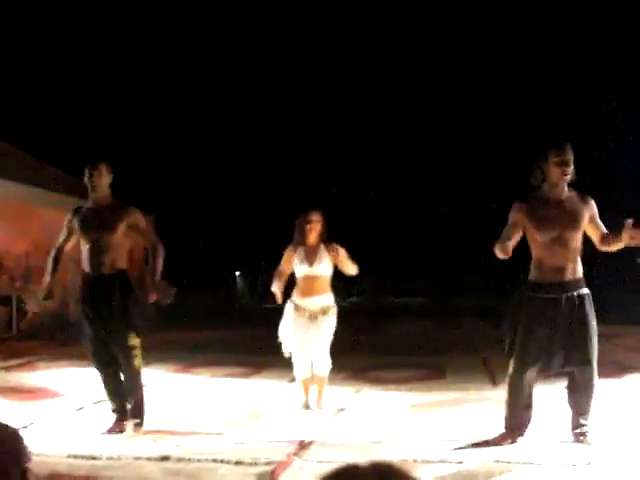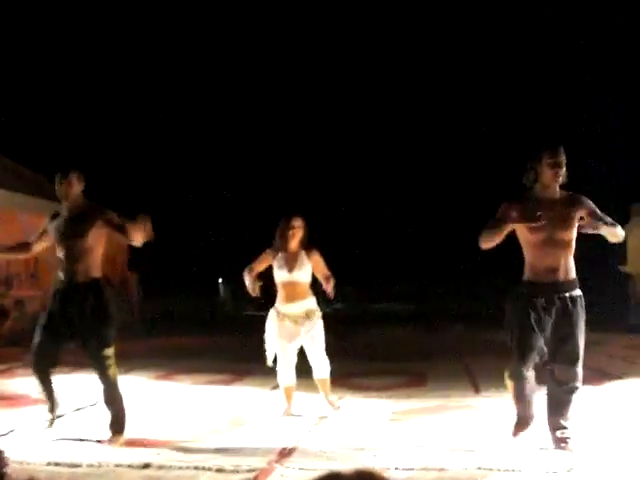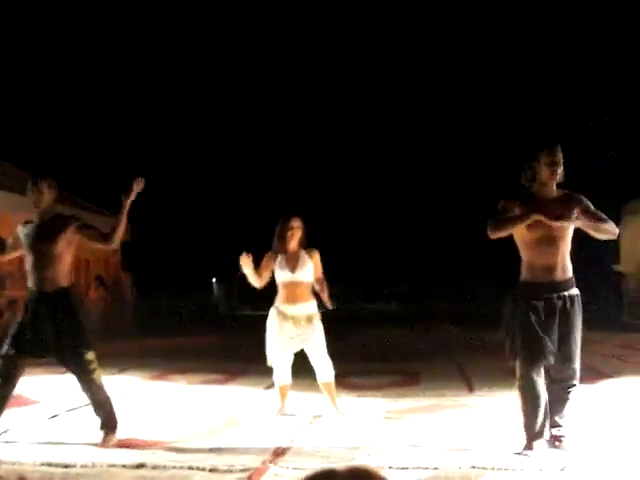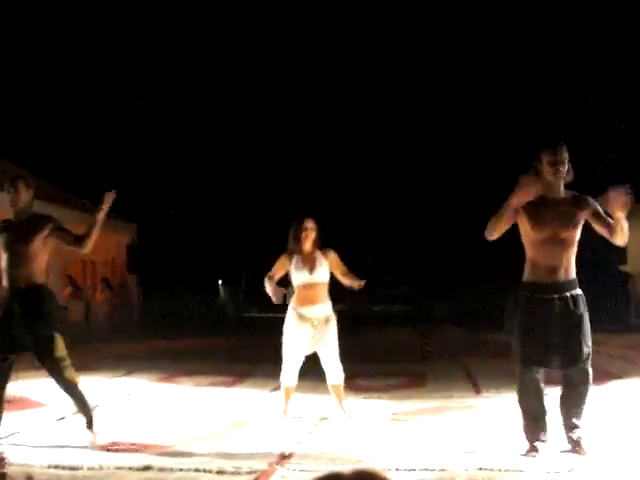
dt=0.2s
person 1, frame 1
left shoulder: (584, 204)
right shoulder: (524, 208)
left elbow: (604, 243)
right elbow: (502, 251)
right wrist: (502, 248)
left hip: (576, 295)
right hip: (538, 295)
left knee: (584, 369)
right knee: (523, 368)
left ankle: (579, 426)
right ankle: (513, 428)
person 1, frame 2
left shoulder: (576, 203)
right shoulder: (516, 207)
left elbow: (619, 233)
right elbow: (484, 241)
left wrist: (598, 225)
right wrist: (512, 223)
left hip: (568, 295)
right hip: (532, 295)
left knee: (567, 370)
right knee: (521, 363)
left ankle: (559, 430)
right ankle: (524, 413)
person 1, frame 3
left shoulder: (573, 202)
right shoulder: (515, 204)
left elbow: (612, 231)
right elbow: (493, 231)
left wrist: (580, 221)
right wrist: (536, 215)
left hip: (566, 294)
right hip: (530, 295)
left knee: (565, 369)
right knee: (530, 367)
left ankle: (555, 429)
right ankle: (534, 435)
person 1, frame 4
left shoulder: (581, 203)
right shoulder: (524, 204)
left elbow: (620, 238)
right elbow: (491, 232)
left wrist: (617, 212)
right wrist: (516, 200)
left hip: (569, 295)
right hip: (532, 296)
left knee: (579, 371)
right knee: (529, 372)
left ankle: (574, 433)
right ankle: (536, 439)
person 2, frame 1
left shoulder: (126, 212)
right shoulder: (78, 216)
left elbow: (154, 245)
right elbow: (60, 249)
left wrist: (154, 280)
right wrist: (47, 282)
left hip: (118, 285)
right hip: (90, 287)
left knee: (129, 355)
right knee: (101, 356)
left ankle: (137, 417)
right ankle: (120, 415)
person 2, frame 2
left shoulder: (98, 216)
right shoulder: (54, 222)
left elbow: (132, 237)
right elbow: (29, 249)
left wrist: (139, 234)
left hip: (91, 293)
right hip: (63, 293)
left knee: (103, 363)
right knee: (41, 354)
left ankle: (117, 426)
right ankle: (52, 408)
person 2, frame 3
left shoulder: (69, 224)
right shoulder: (25, 229)
left elbow: (110, 242)
left wrist: (127, 206)
left hip: (61, 302)
right hip: (35, 304)
left knee: (84, 368)
left ankle: (109, 425)
person 2, frame 4
left shoulder: (45, 224)
left elbow: (84, 246)
left wrist: (100, 213)
left hip: (36, 298)
left knee: (56, 365)
left ankle: (90, 420)
person 3, frame 1
left shoulder: (330, 249)
right shoulder: (294, 250)
left elbow: (352, 270)
right elbow: (281, 273)
left wrist: (344, 260)
right wrist: (277, 285)
left hip: (324, 306)
right hip: (298, 307)
left knee: (319, 351)
right knee: (300, 354)
left ankle: (320, 397)
right ankle: (307, 399)
person 3, frame 2
left shoulder: (311, 255)
right shoulder: (273, 254)
left elbow: (325, 276)
right elbow: (251, 269)
left wrist: (328, 285)
right wrist: (250, 280)
left hip: (308, 311)
right hip: (282, 314)
left knee: (317, 355)
right knee: (285, 361)
left ankle: (328, 399)
right ankle: (288, 407)
person 3, frame 3
left shoulder: (312, 254)
right shoulder: (273, 257)
left elbow: (319, 280)
right elbow: (258, 282)
left wrist: (324, 294)
right wrist: (247, 269)
left hip: (309, 314)
right hip: (282, 314)
left knee: (321, 359)
right knee: (282, 361)
left ankle: (333, 404)
right ankle: (282, 406)
person 3, frame 4
left shoulder: (327, 255)
right shoulder: (288, 258)
left elbow: (344, 276)
right elbow: (270, 278)
left wrist: (353, 281)
right wrist: (272, 288)
left hip: (324, 315)
right hip: (298, 315)
left knee: (332, 362)
right knee: (291, 362)
left ankle: (341, 407)
right ankle: (285, 408)
